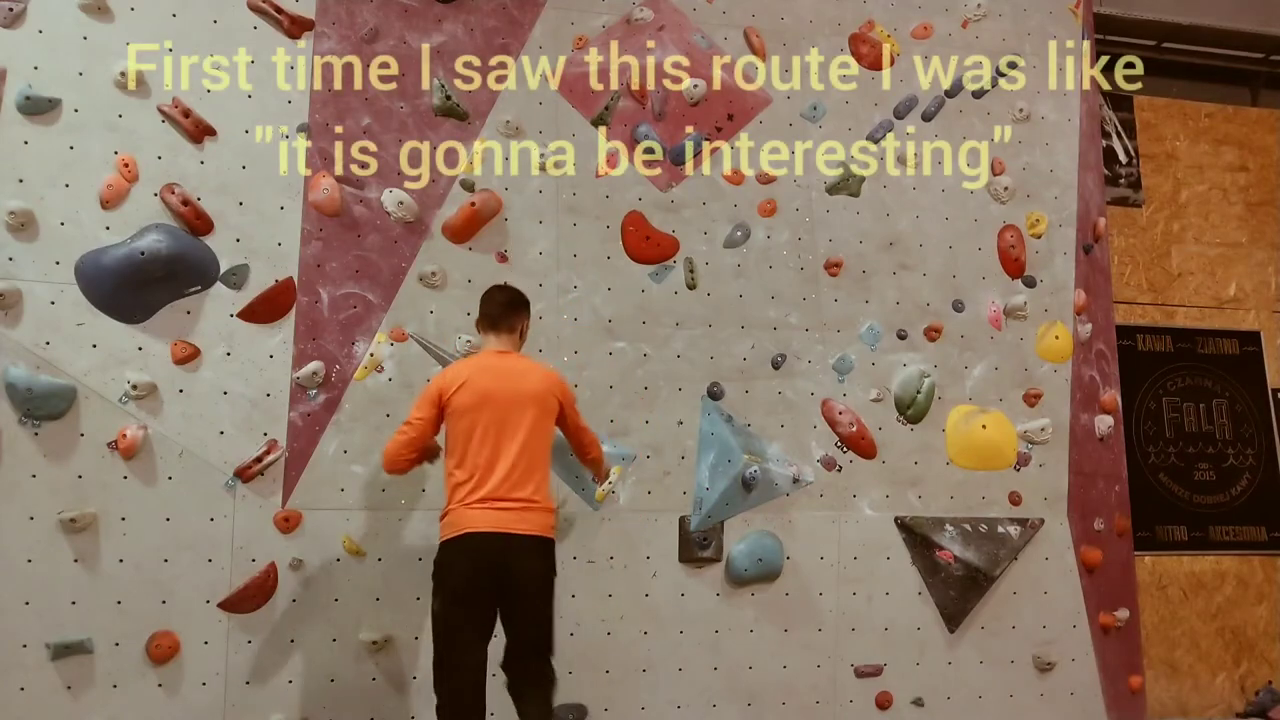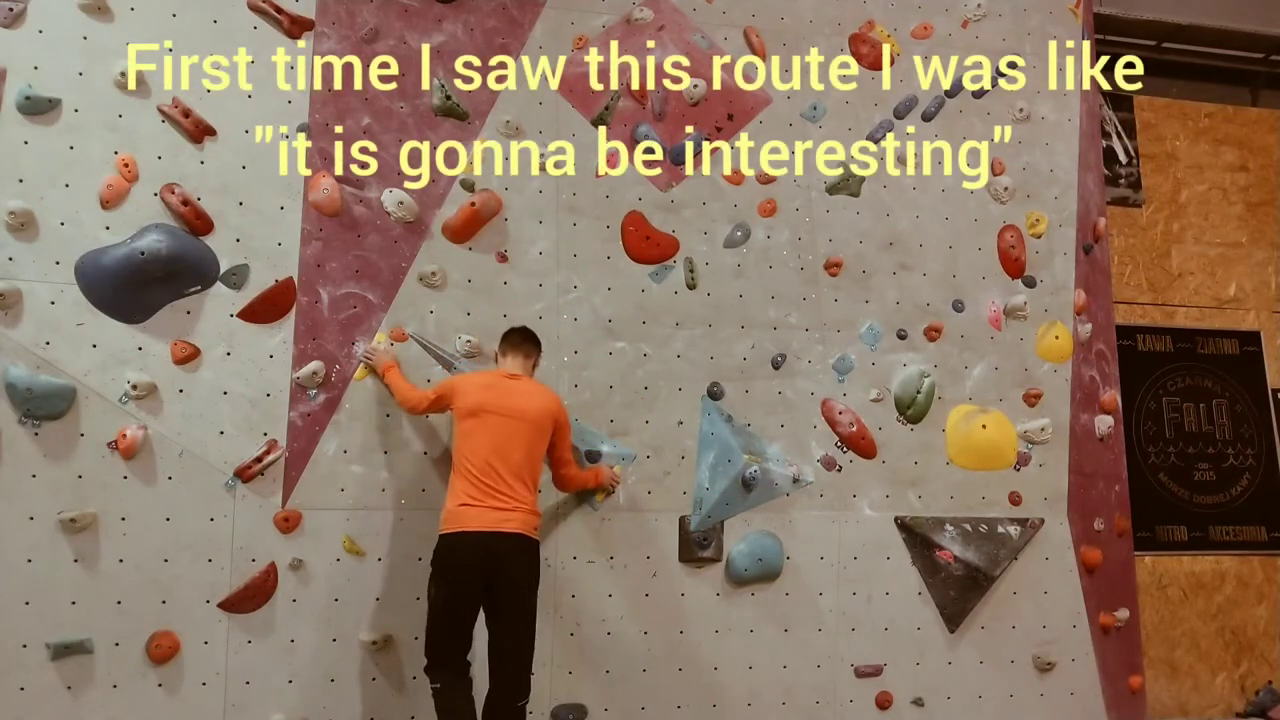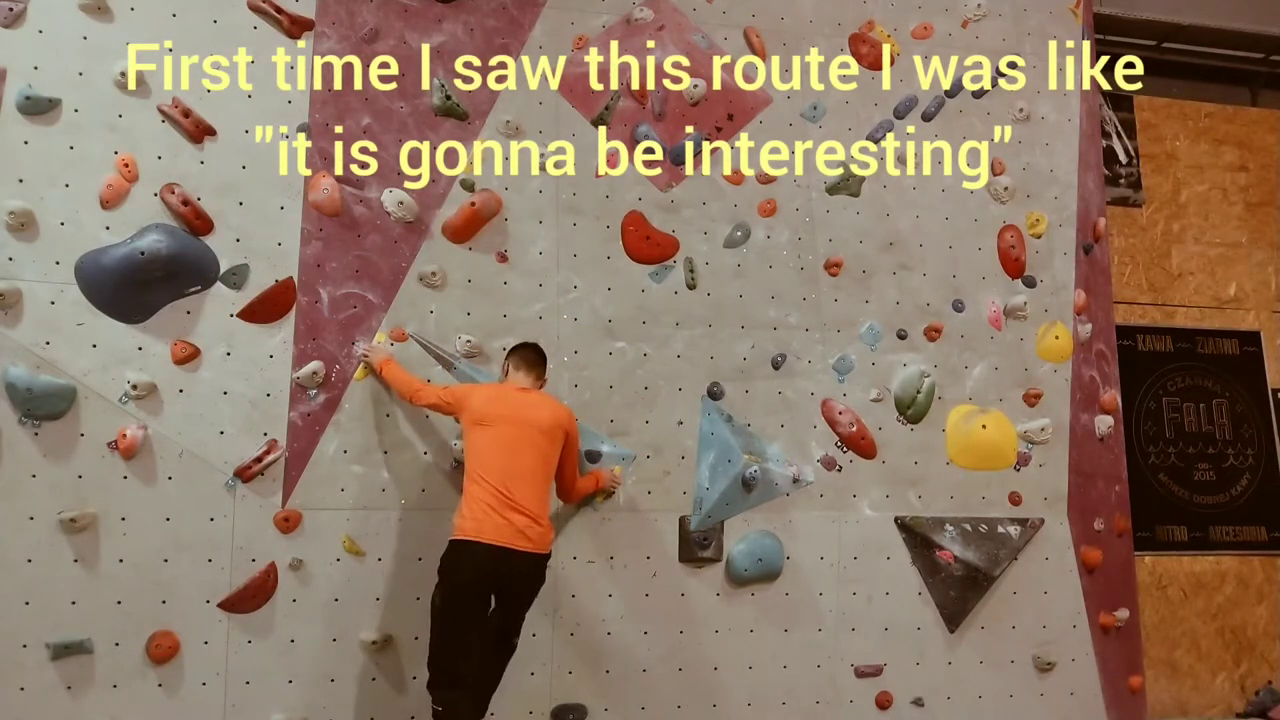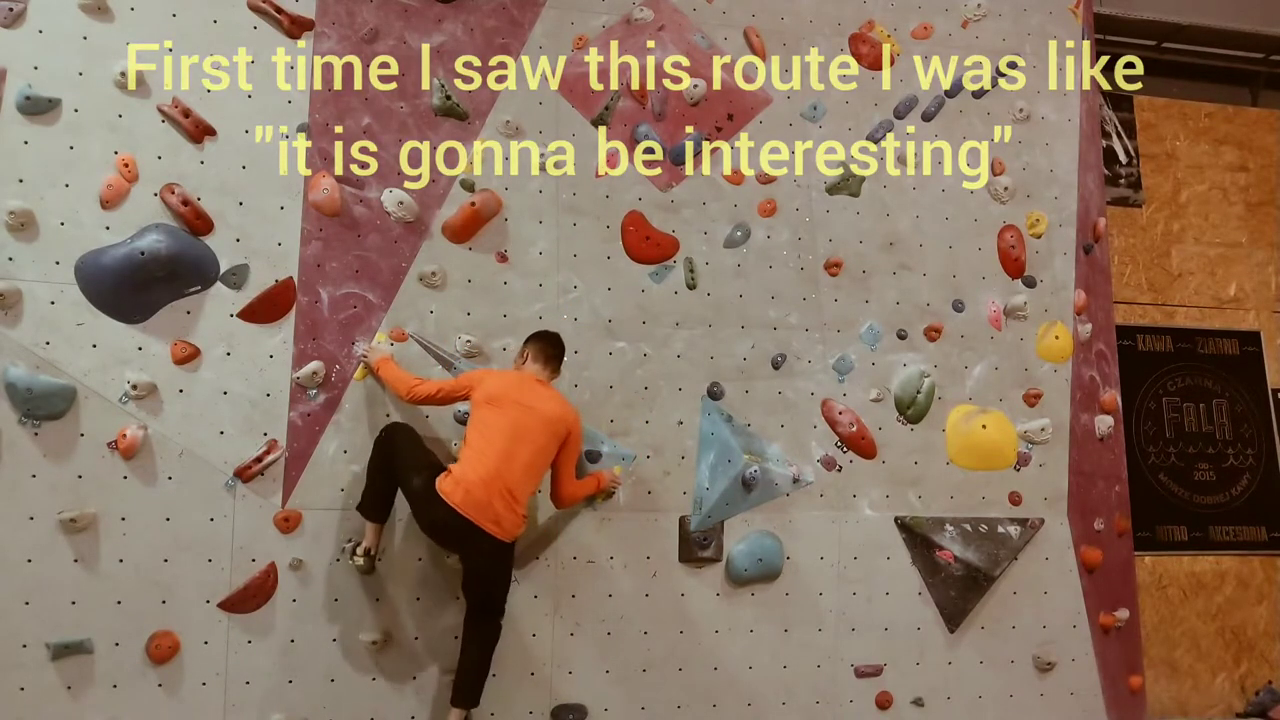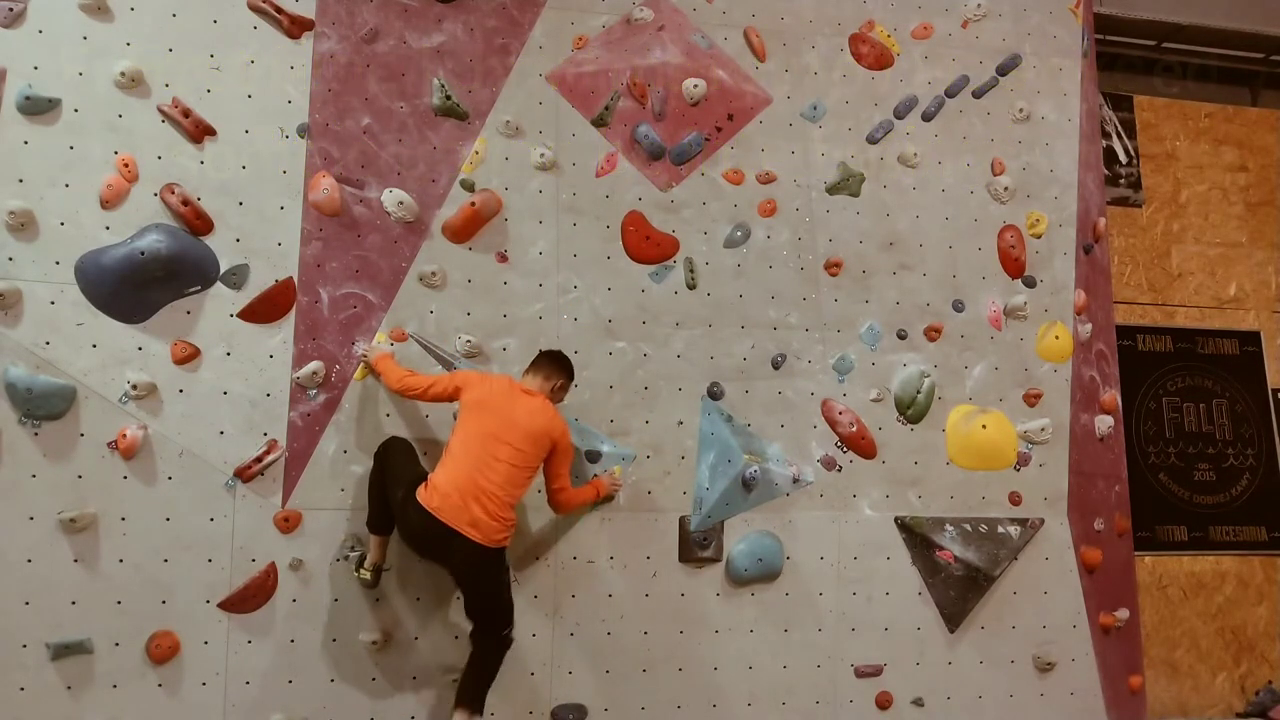
dt=1s
person 1, frame 1
left shoulder: (450, 379)
right shoulder: (550, 382)
left elbow: (394, 459)
right elbow: (586, 446)
left wrist: (427, 450)
right wrist: (600, 469)
left hip: (466, 539)
right hip: (531, 539)
left knee: (460, 679)
right knee: (530, 669)
person 1, frame 2
left shoulder: (464, 386)
right shoulder: (551, 404)
left elbow: (413, 401)
right elbow: (565, 479)
left wrist: (387, 367)
right wrist: (597, 476)
left hip: (462, 536)
right hip: (519, 542)
left knee: (446, 660)
right knee: (511, 668)
person 1, frame 3
left shoulder: (475, 397)
right shoulder: (561, 416)
left elbow: (417, 392)
right elbow: (568, 492)
left wrist: (384, 362)
right wrist: (598, 480)
left hip: (473, 546)
right hip: (531, 553)
left knee: (451, 667)
right knee: (499, 642)
person 1, frame 4
left shoulder: (489, 380)
right shoulder: (567, 417)
left elbow: (414, 391)
right elbow: (562, 496)
left wrist: (382, 362)
right wrist: (598, 481)
left hip: (443, 506)
right hip: (495, 536)
left knee: (394, 435)
right knee: (485, 620)
left ankle: (369, 545)
person 1, frame 5
left shoulder: (478, 382)
right shoulder: (556, 427)
left elbow: (406, 384)
right elbow: (560, 500)
left wrist: (381, 359)
right wrist: (598, 488)
left hip: (423, 519)
right hip: (480, 547)
left knee: (392, 449)
right knee: (494, 635)
left ankle: (373, 560)
